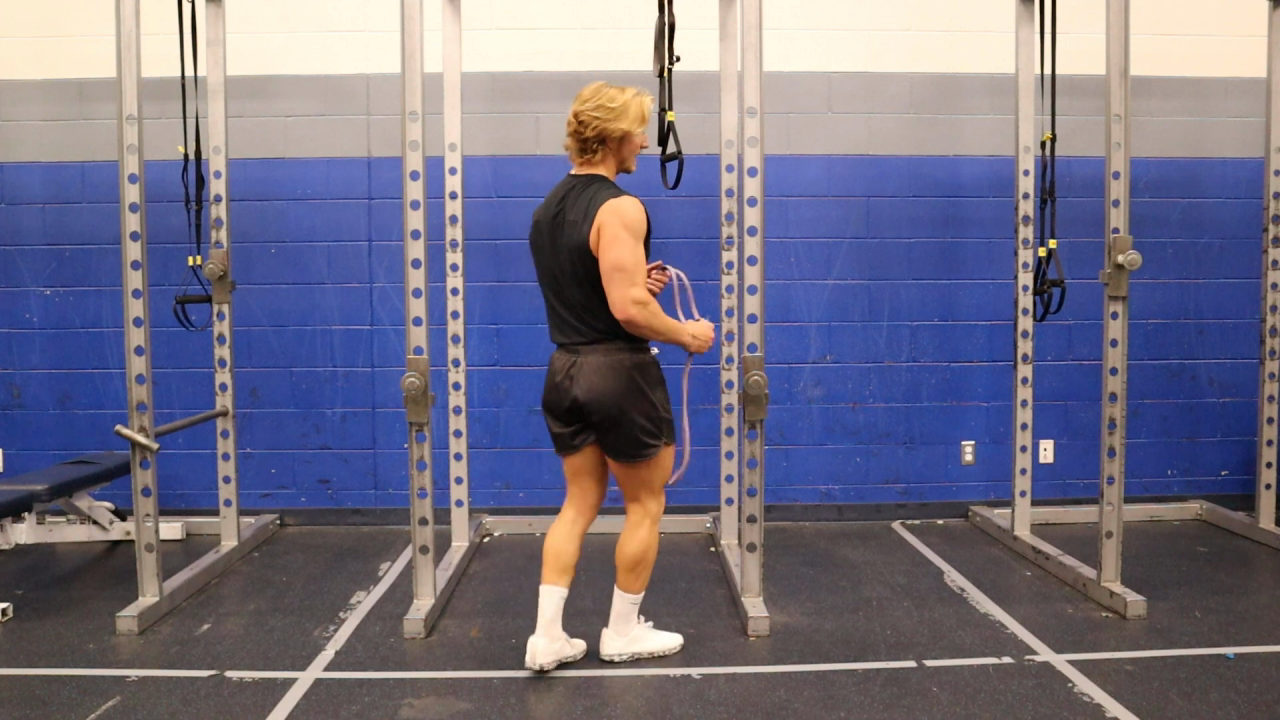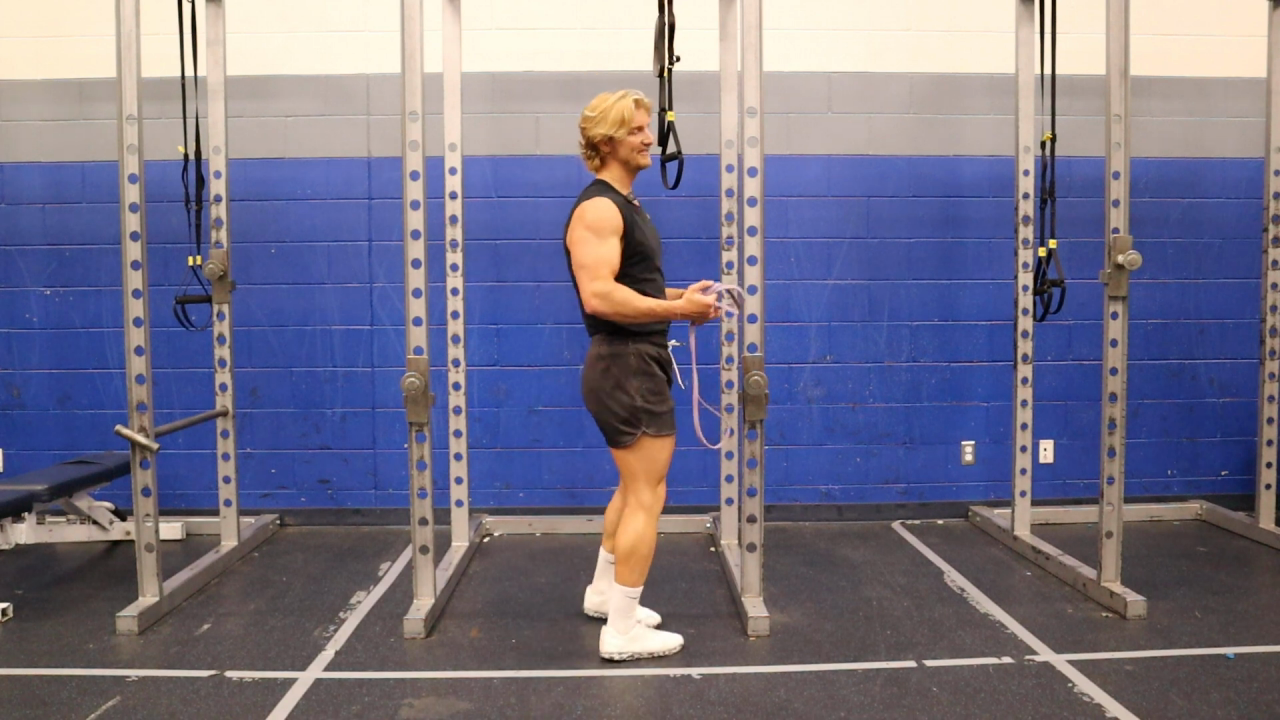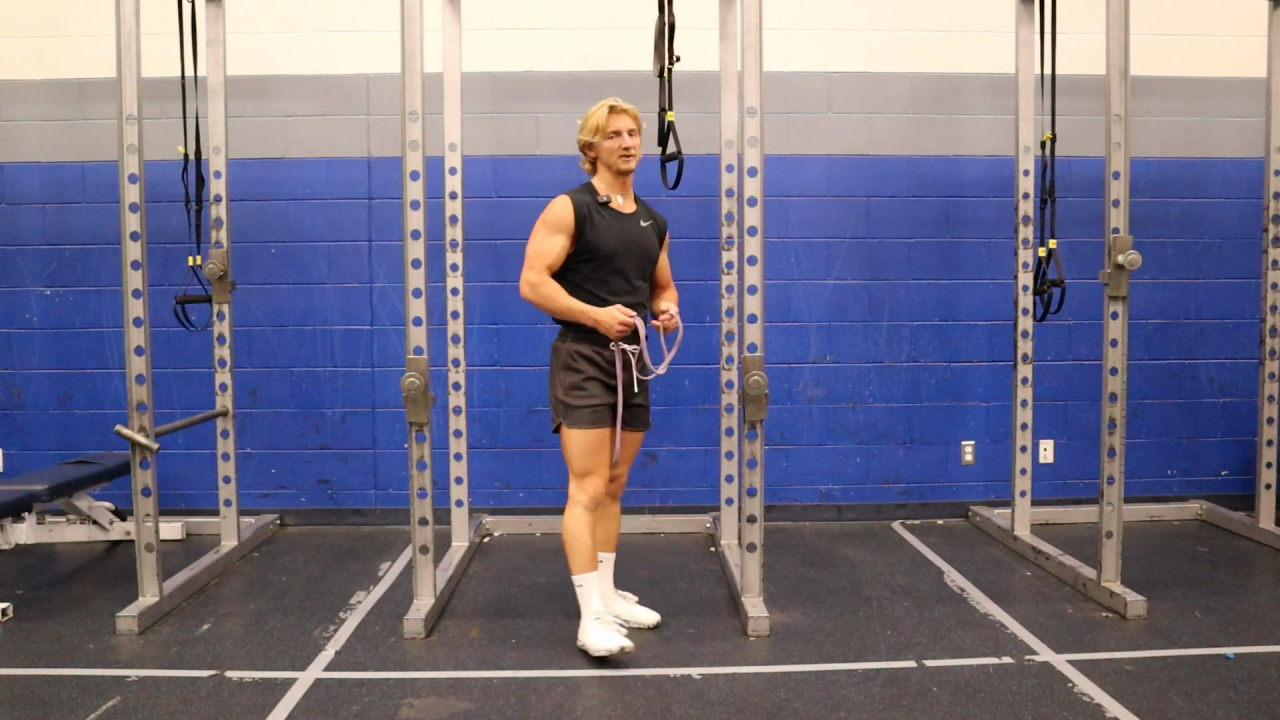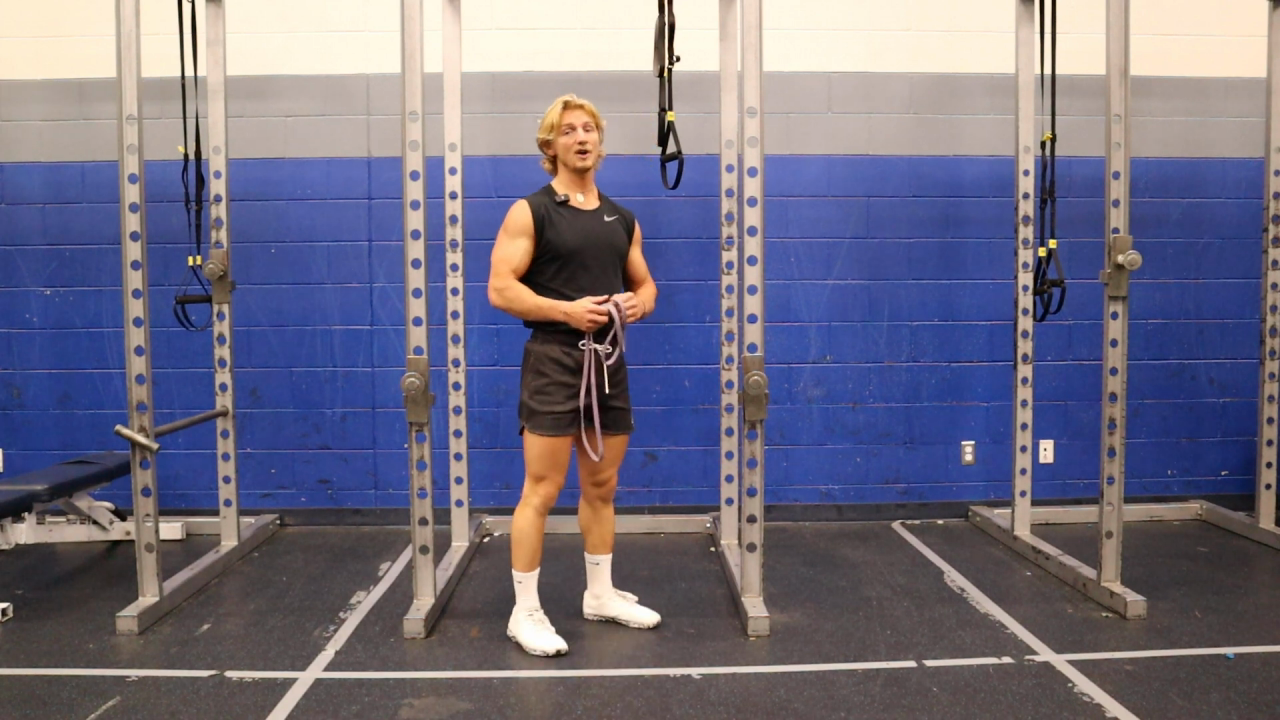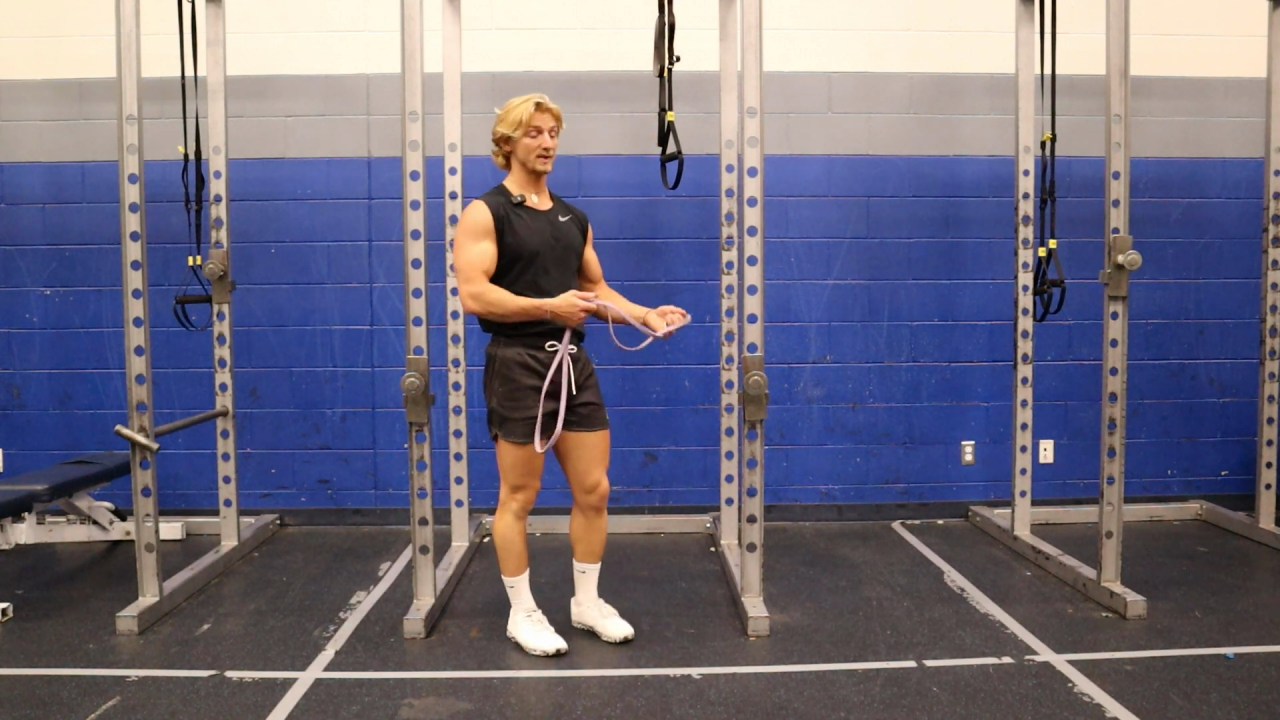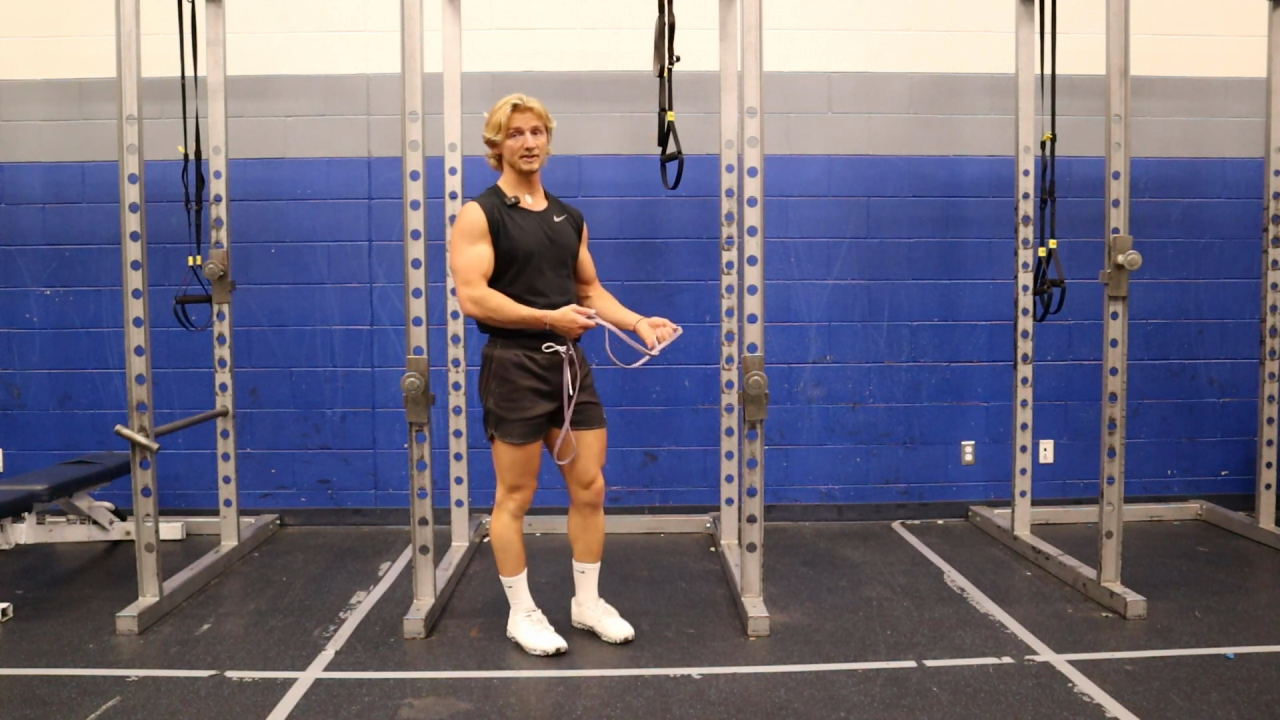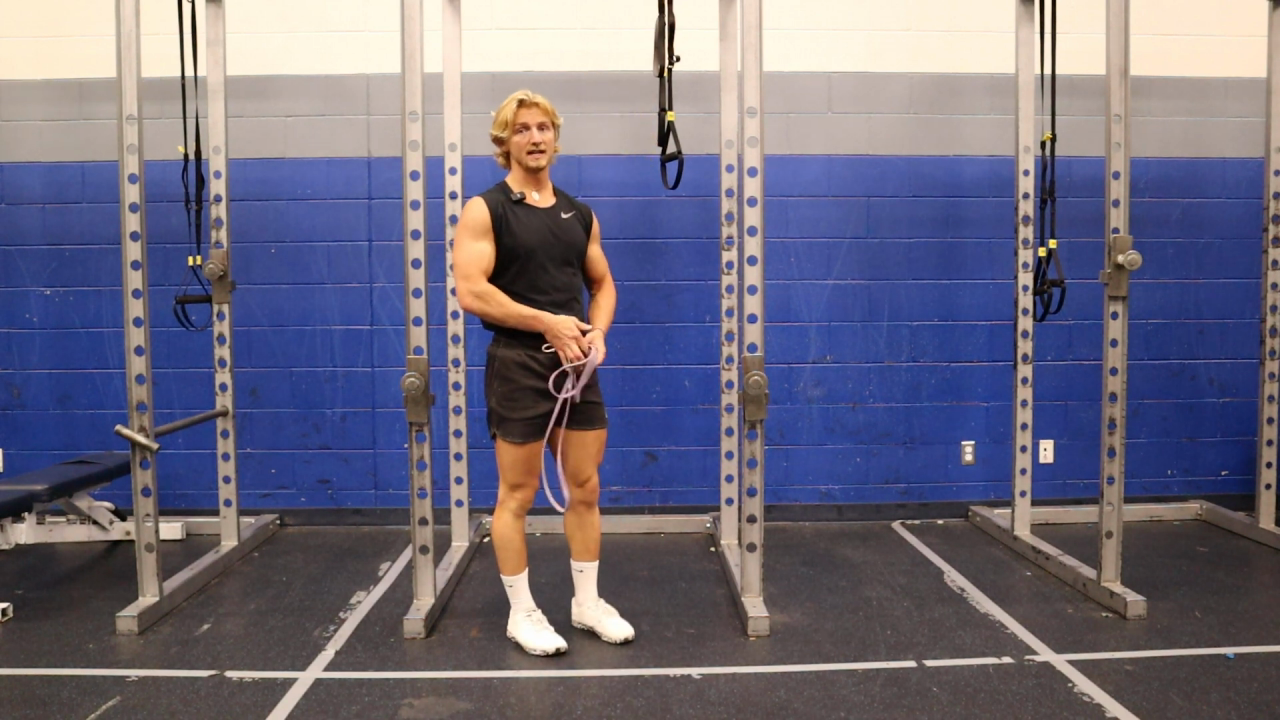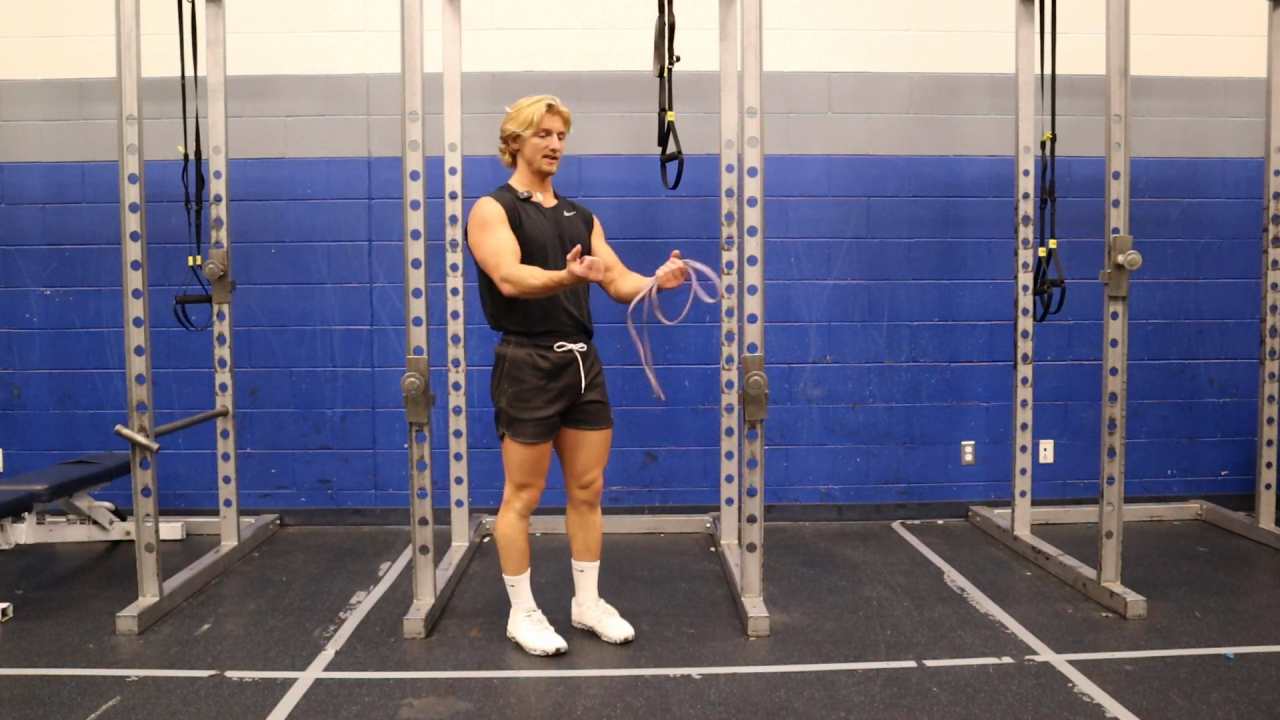
dt=0.5s
person 1, frame 1
left shoulder: (549, 208)
right shoulder: (618, 208)
right elbow: (628, 309)
right wrist: (687, 336)
left hip: (567, 371)
right hip: (620, 372)
left knee: (580, 504)
right knee: (645, 505)
left ankle: (547, 634)
right ankle: (622, 631)
person 1, frame 2
left shoulder: (625, 206)
right shoulder: (598, 208)
right elbow: (600, 297)
left wrist: (677, 295)
right wrist: (678, 310)
left hip: (633, 361)
right hip: (626, 363)
left knee: (633, 488)
right knee: (646, 498)
left ankle: (604, 591)
right ankle: (623, 630)
person 1, frame 3
left shoulder: (654, 221)
right shoulder: (569, 208)
left elbow: (663, 286)
right elbow: (533, 282)
left wrist: (668, 308)
right wrist: (595, 315)
left hip: (631, 361)
right hip: (582, 358)
left knee: (613, 486)
right knee: (587, 490)
left ankle: (603, 591)
right ankle: (593, 616)
person 1, frame 4
left shoulder: (622, 219)
right shoulder: (530, 211)
left elbow: (644, 285)
right elbow: (500, 289)
left wrist: (637, 304)
right wrist: (566, 309)
left hip: (609, 361)
right hip: (554, 360)
left knee: (601, 488)
right knee: (542, 491)
left ankle: (601, 593)
right ankle: (525, 611)
person 1, frame 5
left shoulder: (574, 218)
right shoulder: (485, 213)
left elbow: (595, 288)
right elbow: (473, 294)
left wrist: (646, 314)
right wrist: (549, 307)
left hip: (575, 363)
right hip: (518, 365)
left knee: (594, 491)
right knee: (519, 496)
left ankle: (587, 602)
right ankle: (522, 612)
person 1, frame 6
left shoulder: (570, 218)
right shoulder: (480, 214)
left elbow: (590, 288)
right elbow: (472, 298)
left wrist: (639, 322)
right wrist: (549, 318)
left hip: (572, 363)
right hip: (515, 367)
left knee: (590, 488)
right knee: (515, 497)
left ankle: (588, 602)
right ankle: (522, 613)
person 1, frame 7
left shoulder: (580, 214)
right shoulder: (485, 210)
left elbow: (602, 283)
right elbow: (471, 292)
left wrist: (596, 329)
right wrist: (546, 322)
left hip: (578, 365)
right hip: (520, 364)
left knee: (585, 489)
right knee: (518, 495)
left ankle: (588, 602)
right ankle: (522, 612)
person 1, frame 8
left shoulder: (580, 215)
right shoulder: (493, 209)
left elbow: (617, 279)
right elbow: (510, 278)
left wrist: (657, 280)
right wrist: (566, 276)
left hip: (584, 362)
right hip: (527, 364)
left knee: (588, 490)
right knee: (523, 495)
left ankle: (588, 601)
right ankle: (522, 612)
